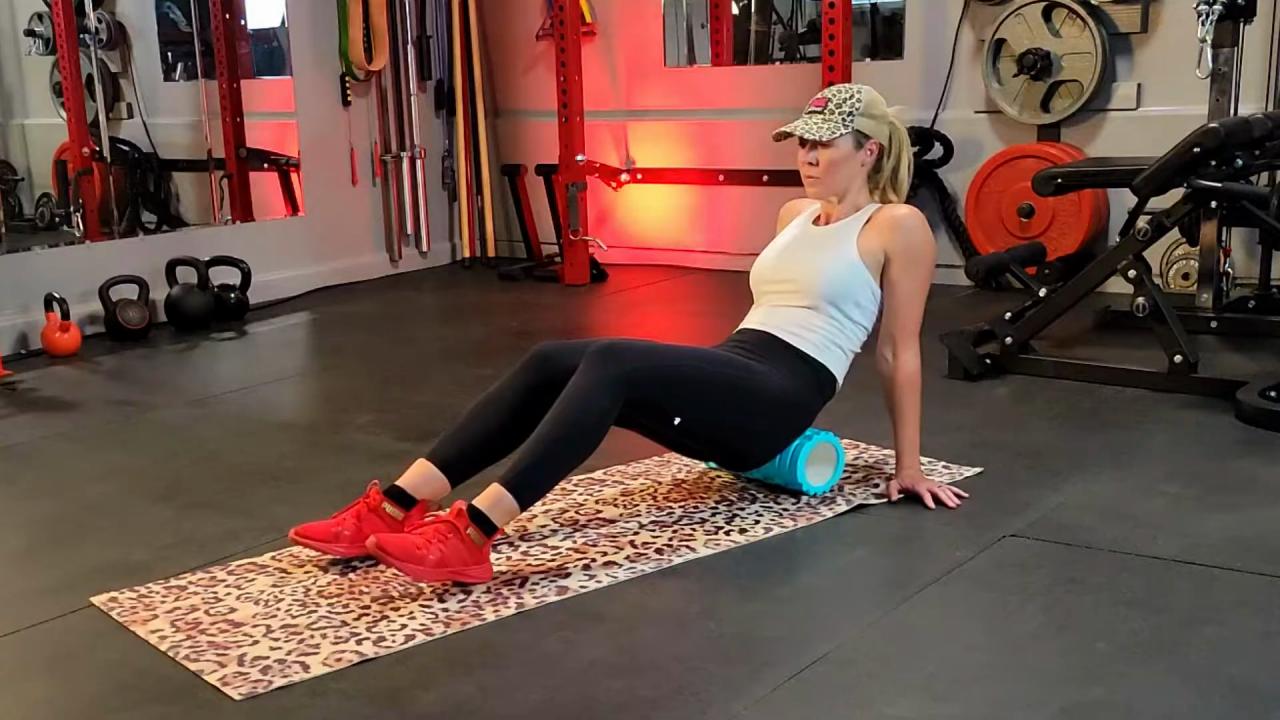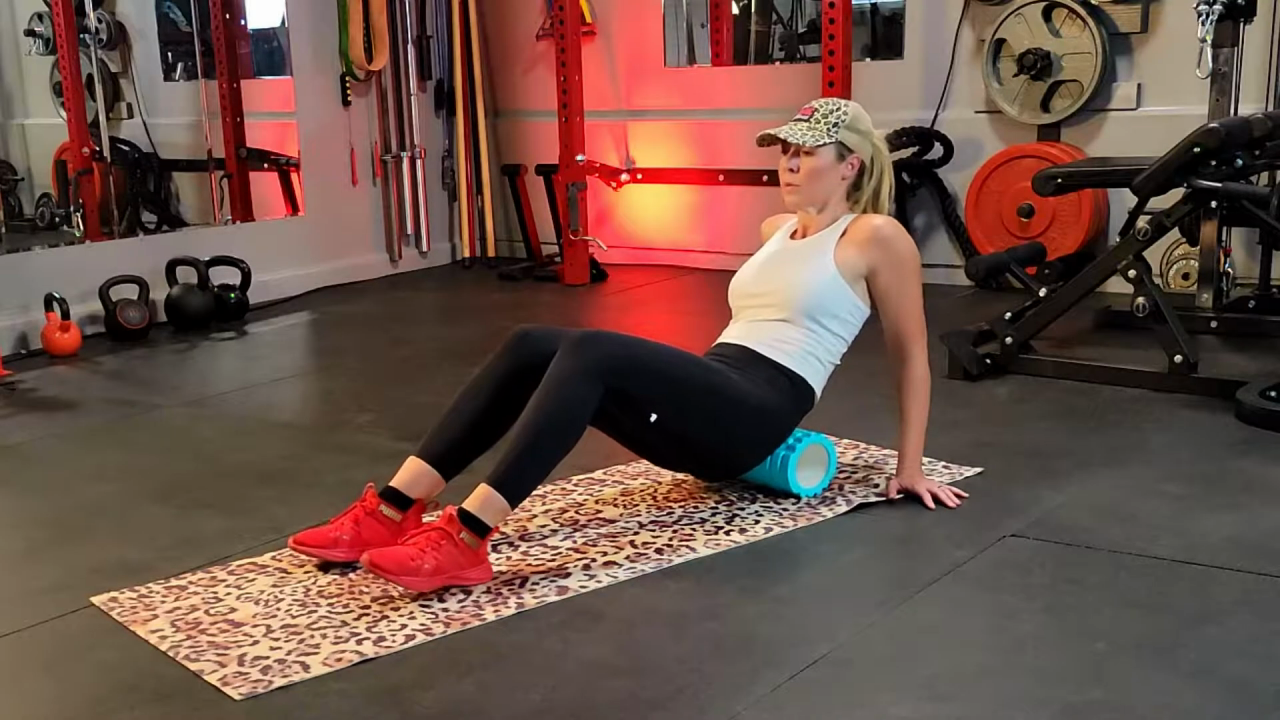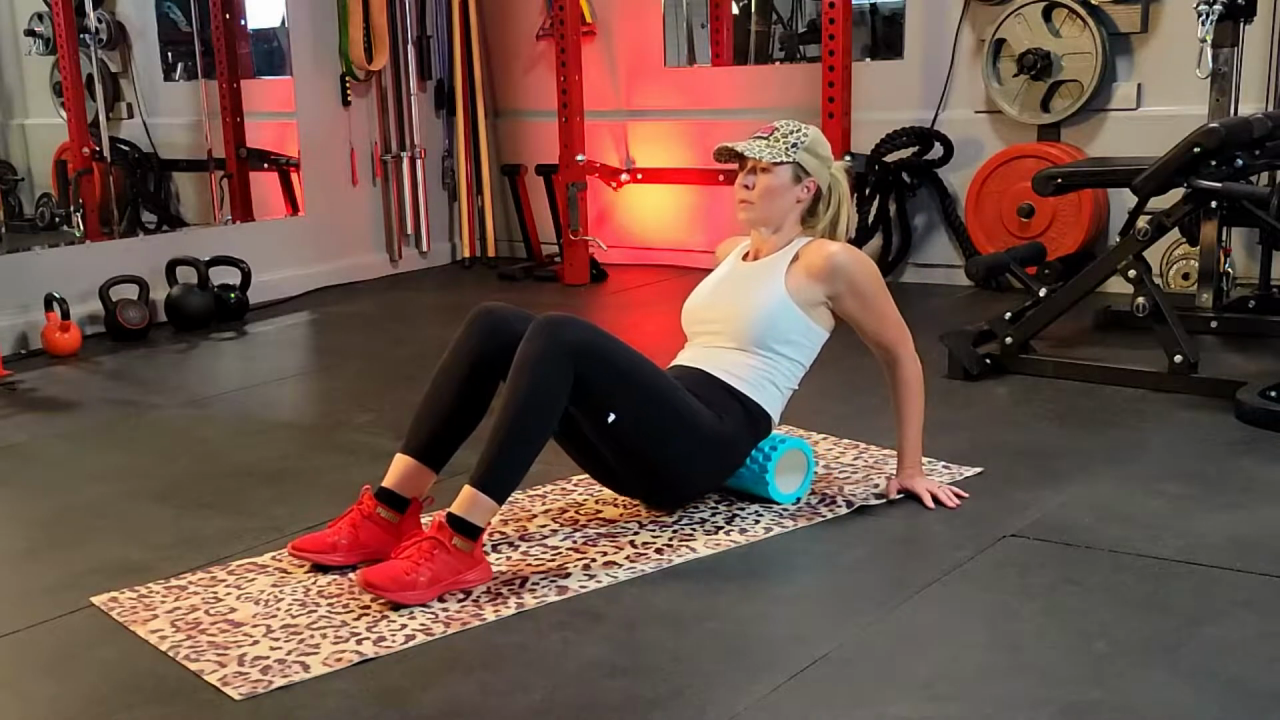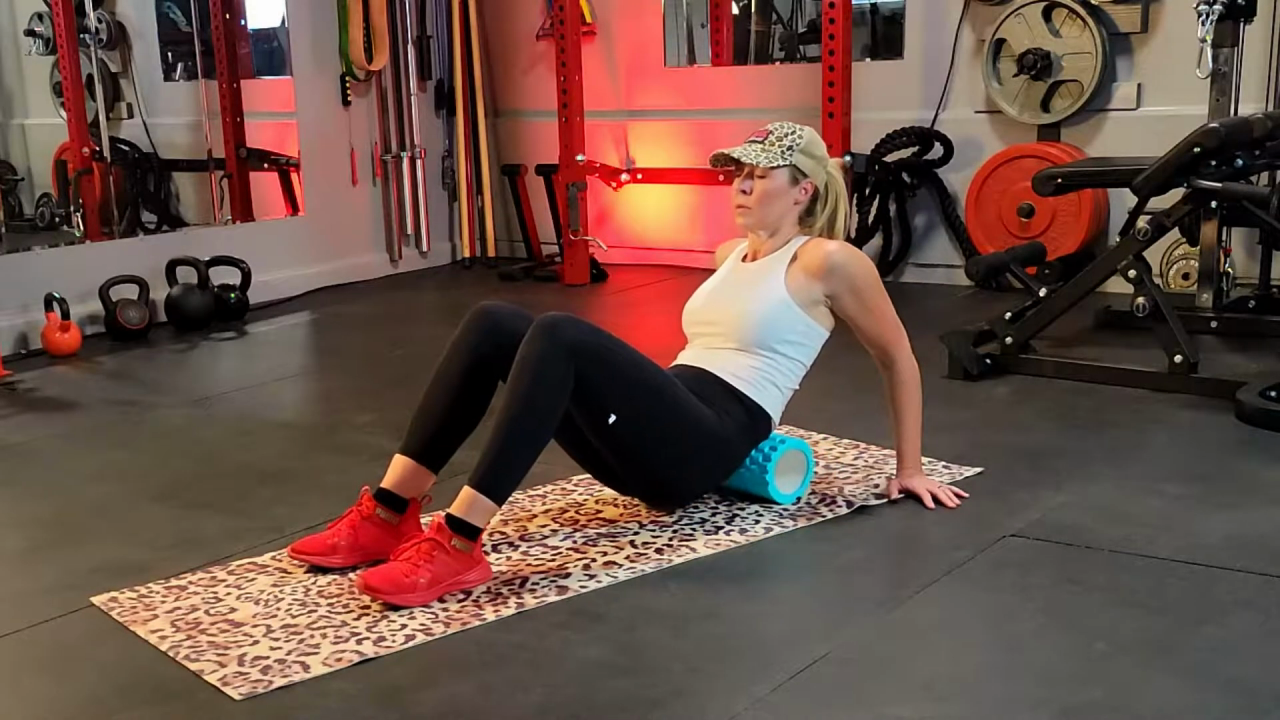
dt=0.7s
person 1, frame 1
left shoulder: (899, 226)
right shoulder: (795, 214)
left elbow: (900, 352)
left wrist: (909, 466)
left hip: (776, 400)
right hip: (727, 377)
left knee: (612, 363)
right knee: (549, 365)
left ankle: (470, 535)
right ankle: (392, 509)
person 1, frame 2
left shoulder: (876, 236)
right shoulder: (777, 230)
left elbow: (912, 355)
left wrist: (911, 466)
left hip: (754, 413)
right hip: (707, 392)
left knee: (591, 351)
right knee: (529, 346)
left ankle: (465, 538)
right ankle: (391, 512)
person 1, frame 3
left shoulder: (830, 263)
right shoulder: (730, 253)
left elbow: (902, 356)
left wrist: (911, 468)
left hip: (706, 445)
right hip: (652, 435)
left knee: (558, 335)
right knee: (492, 324)
left ankle: (459, 544)
right ankle: (389, 513)
person 1, frame 4
left shoulder: (828, 261)
right shoulder: (730, 255)
left elbow: (898, 357)
left wrist: (910, 468)
left hip: (706, 444)
right hip: (650, 431)
left knee: (559, 335)
right knee: (492, 323)
left ankle: (458, 544)
right ankle: (388, 514)
